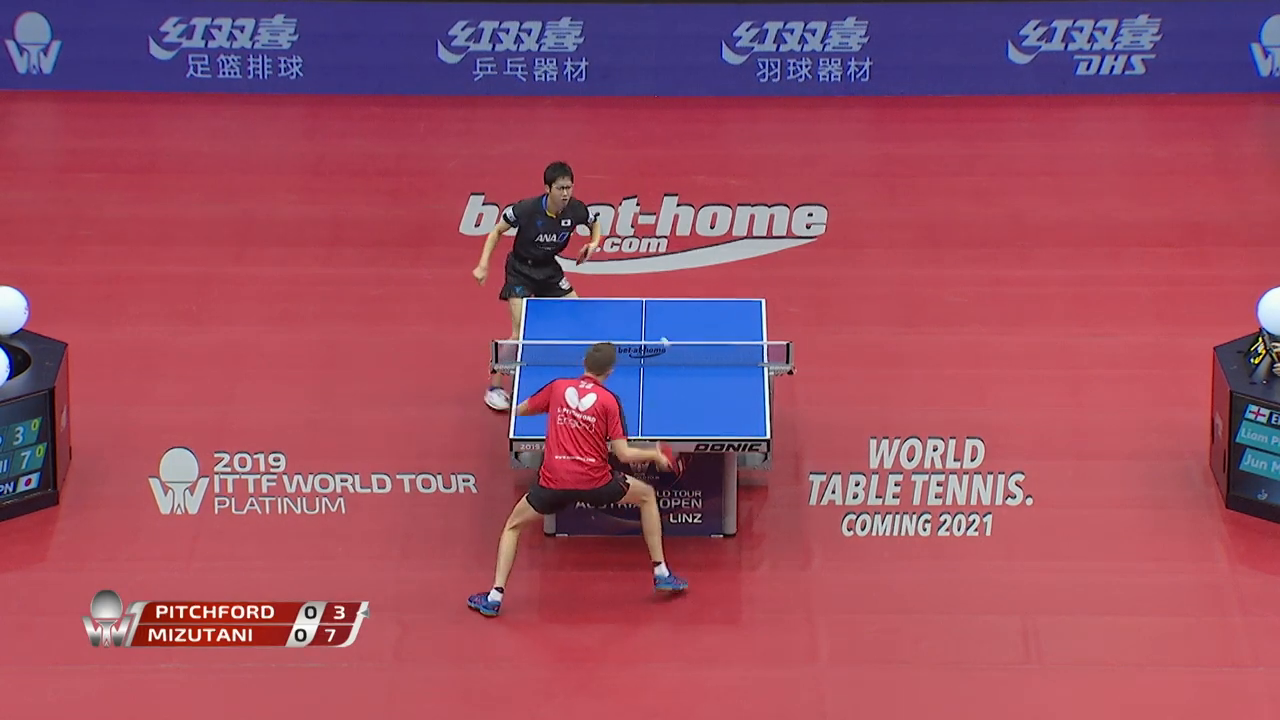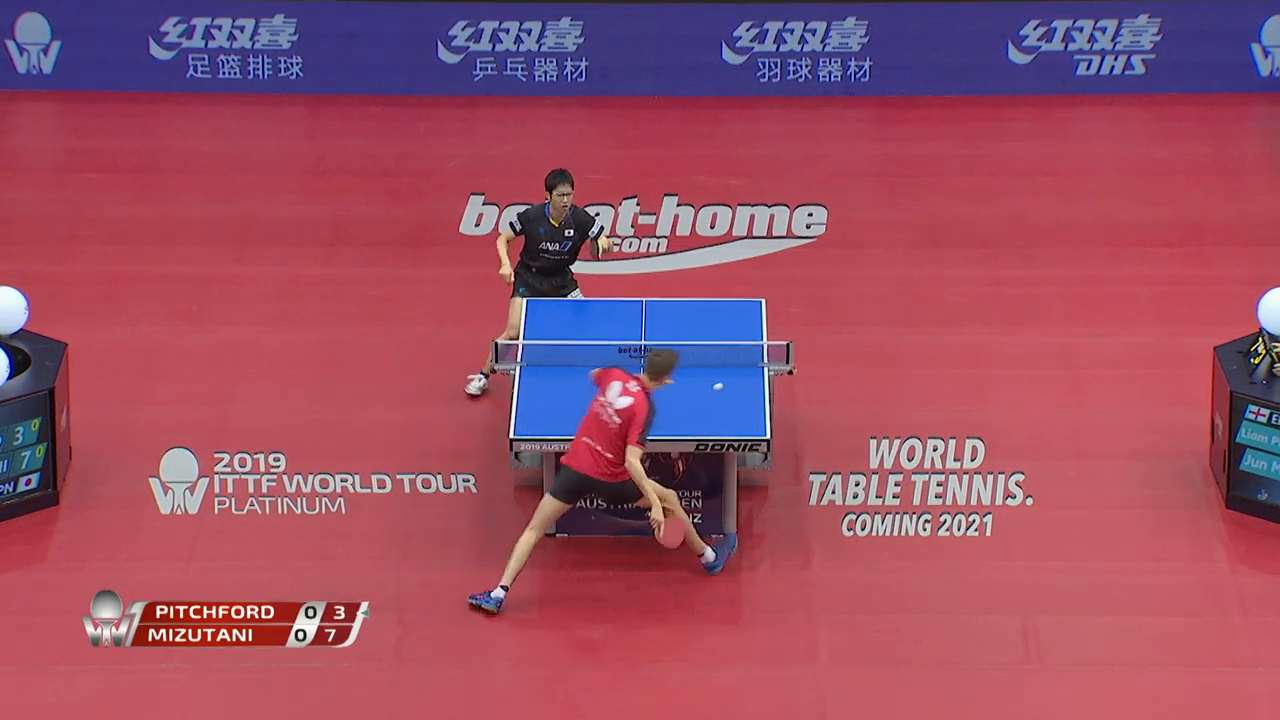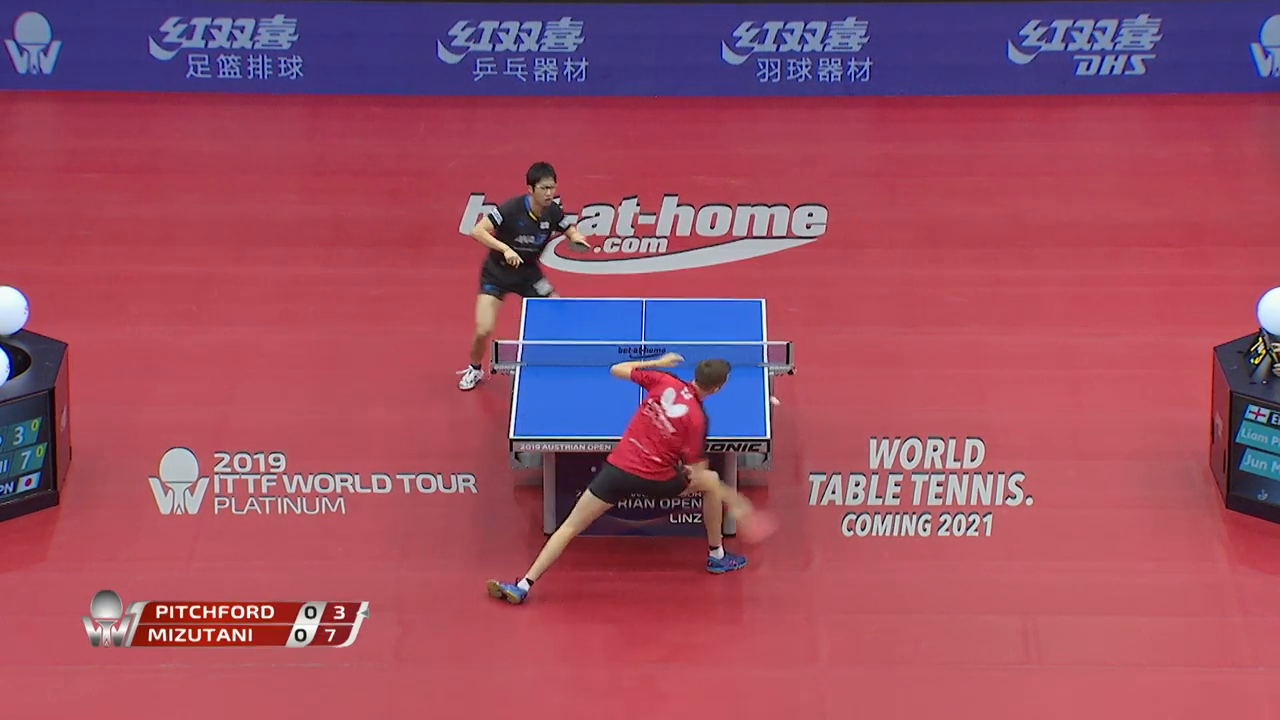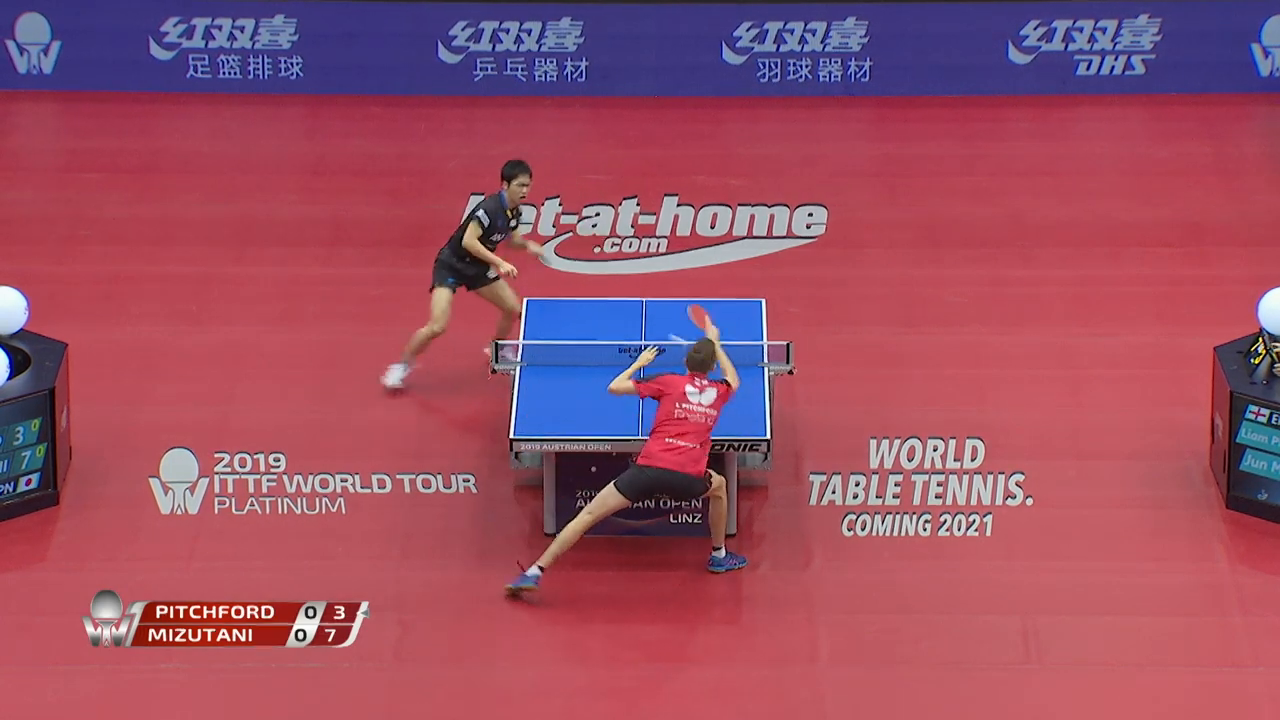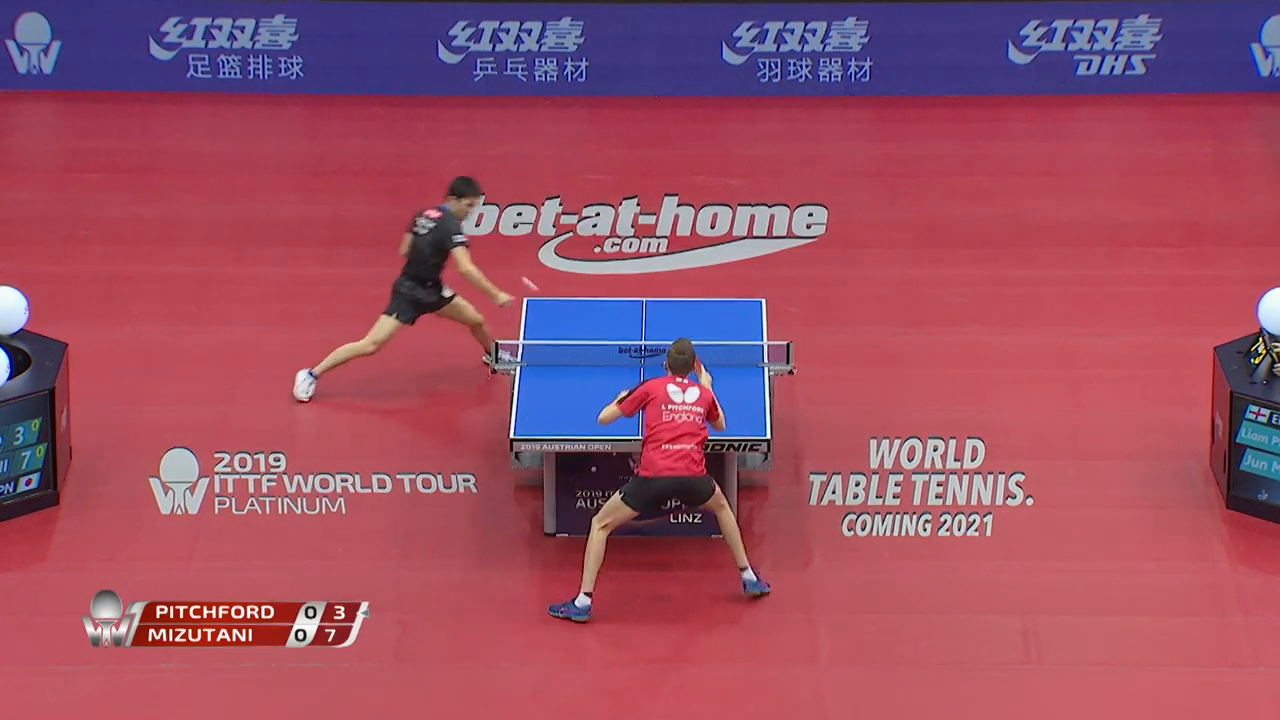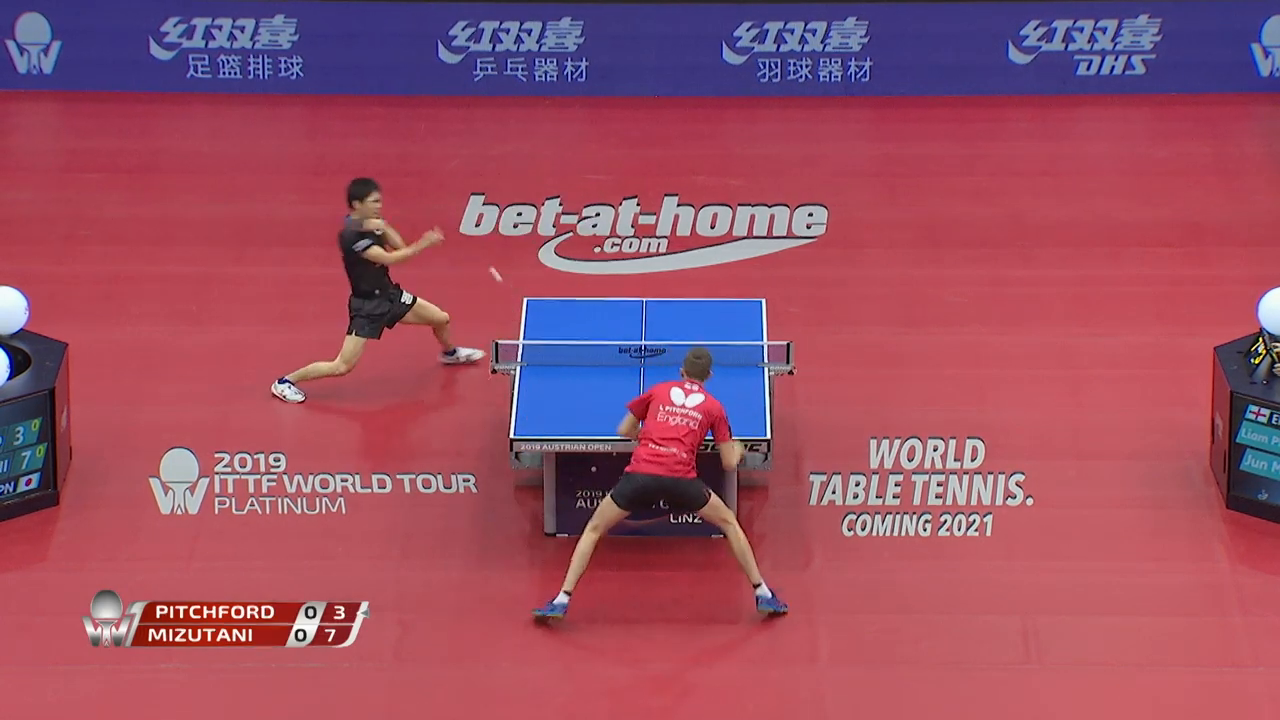
dt=0.2s
person 1, frame 1
left shoulder: (557, 386)
right shoulder: (609, 401)
left elbow: (521, 410)
right elbow: (623, 454)
right wrist: (655, 456)
left hip: (554, 482)
right hip: (595, 482)
left knee: (513, 526)
right knee: (647, 495)
left ankle: (494, 596)
right ankle: (662, 574)
person 1, frame 2
left shoulder: (613, 375)
right shoulder: (643, 407)
left elbow: (595, 374)
right elbow: (631, 462)
left wrist: (640, 380)
right wrist: (655, 505)
left hip: (573, 468)
right hip: (609, 477)
left knee: (533, 530)
right knee: (670, 501)
left ankle: (498, 594)
right ankle: (708, 557)
person 1, frame 3
left shoulder: (663, 382)
right shoulder: (697, 419)
left elbow: (617, 370)
right elbow: (697, 471)
left wrist: (659, 364)
right wrist: (735, 501)
left hip: (618, 467)
right hip: (655, 478)
left knee: (571, 526)
right knee: (711, 481)
left ankle: (522, 586)
right ankle: (717, 556)
person 1, frame 4
left shoulder: (669, 382)
right shoulder: (720, 393)
left elbow: (614, 388)
right elbow: (734, 381)
left wrist: (639, 363)
right wrist: (716, 344)
left hip: (649, 467)
right hip: (688, 478)
left knee: (589, 514)
right knee: (719, 487)
left ankle: (534, 574)
right ankle: (719, 556)
person 1, frame 5
left shoulder: (651, 387)
right shoulder: (704, 393)
left elbow: (603, 418)
right elbow: (721, 426)
left wrist: (622, 398)
left hip: (653, 476)
right hip: (693, 477)
left knee: (600, 524)
right knee: (722, 507)
left ankle: (583, 602)
right ankle: (749, 578)
person 1, frame 6
left shoulder: (657, 390)
right shoulder: (714, 407)
left elbow: (624, 431)
right elbow: (730, 463)
right wrist: (738, 451)
left hip: (641, 474)
right hip: (680, 479)
left knee: (594, 530)
right knee: (729, 523)
left ankle: (562, 600)
right ankle: (763, 594)
person 2, frame 1
left shoulder: (576, 209)
right shoulder: (526, 208)
left elbow: (596, 223)
right elbow: (496, 231)
left wrist: (593, 244)
right wrist: (483, 264)
left hip: (549, 269)
right hip: (521, 271)
right knee: (521, 332)
right ankle: (495, 388)
person 2, frame 2
left shoulder: (581, 218)
right shoulder: (530, 216)
left elbow: (604, 240)
right elbow: (502, 239)
left wrist: (603, 243)
right wrist: (505, 264)
left hip: (561, 279)
right hip: (529, 277)
right knee: (513, 333)
right ankle: (483, 375)
person 2, frame 3
left shoulder: (554, 212)
right shoulder: (511, 208)
left elbow: (570, 231)
right elbow: (478, 231)
left wrist: (578, 238)
right wrist: (505, 249)
left hip: (529, 271)
right hip: (497, 271)
right knee: (483, 331)
right ankle: (474, 369)
person 2, frame 4
left shoulder: (514, 210)
right shoulder: (491, 207)
left elbow: (512, 236)
right elbow: (468, 241)
left wrist: (528, 245)
right wrist: (500, 262)
left hip: (478, 266)
right hip: (452, 265)
left knee: (514, 310)
right knee: (437, 328)
right ankle: (403, 365)
person 2, frame 5
left shoulder: (425, 215)
right shoulder: (451, 227)
left elbow: (405, 250)
right elbow: (466, 268)
right wrist: (496, 294)
left hip: (430, 288)
right hip: (410, 292)
left knee: (477, 321)
right knee: (370, 345)
left ankle: (492, 355)
right ankle: (311, 374)
person 2, frame 6
left shoulder: (368, 224)
right shoulder: (351, 234)
left elbow: (399, 246)
right elbow: (387, 259)
left wrist: (384, 228)
right wrist: (421, 245)
left hip: (389, 293)
right hip: (367, 304)
left knee: (442, 319)
right knee: (342, 367)
left ankle: (450, 353)
right ankle: (285, 381)
